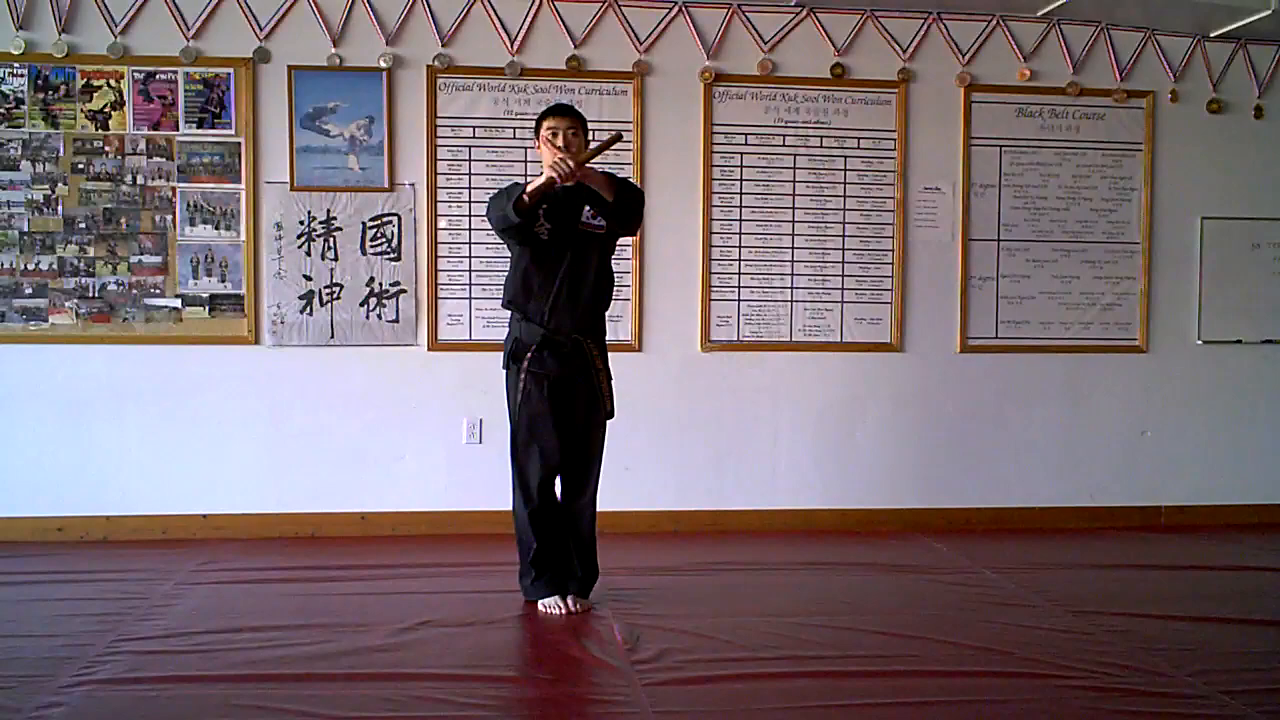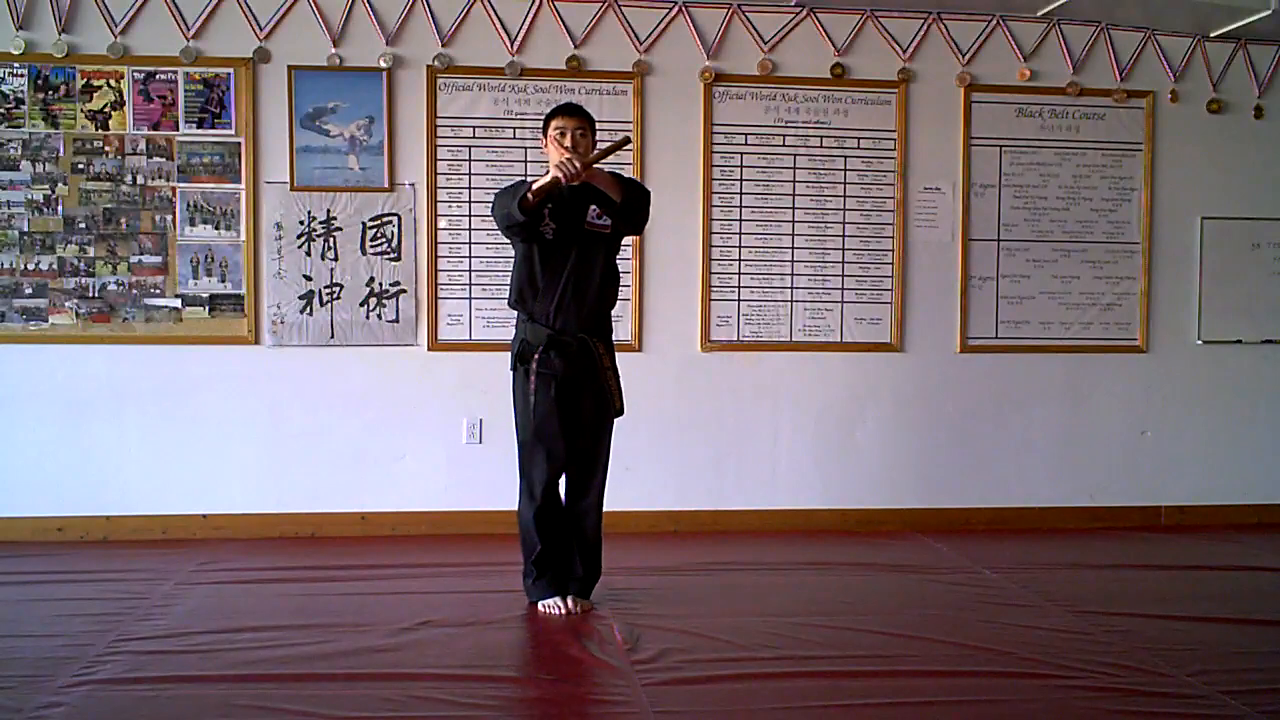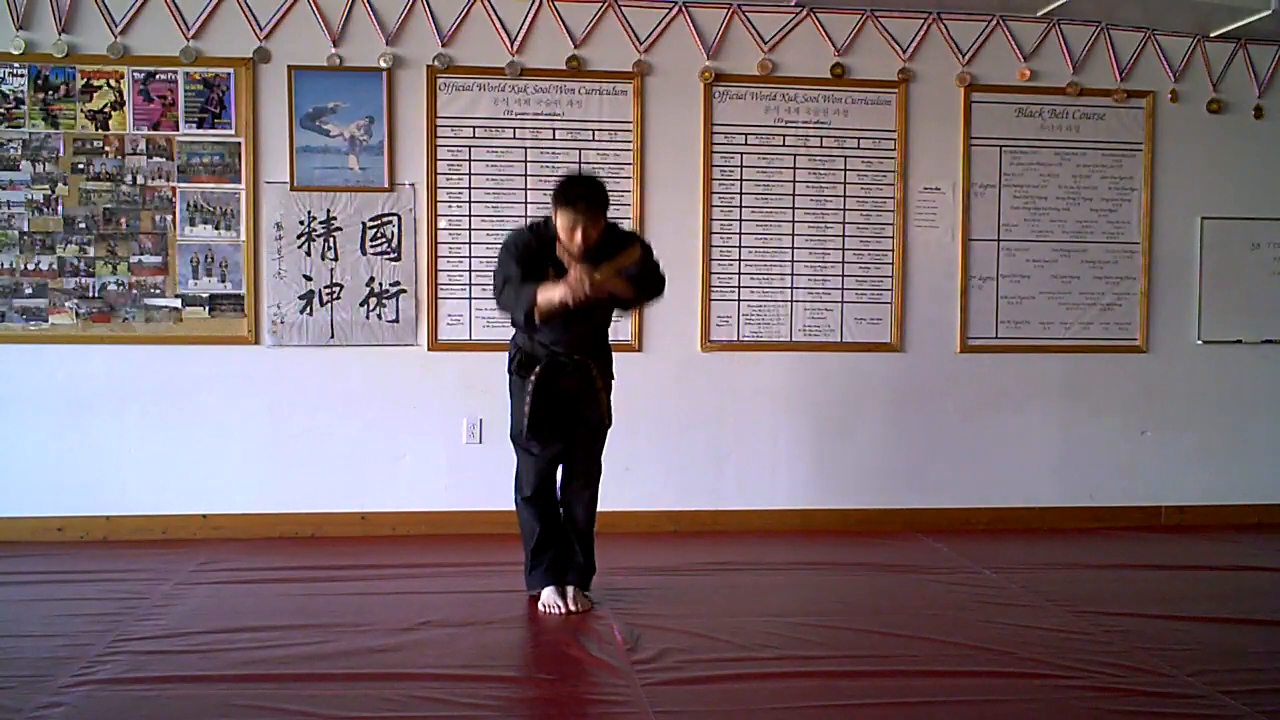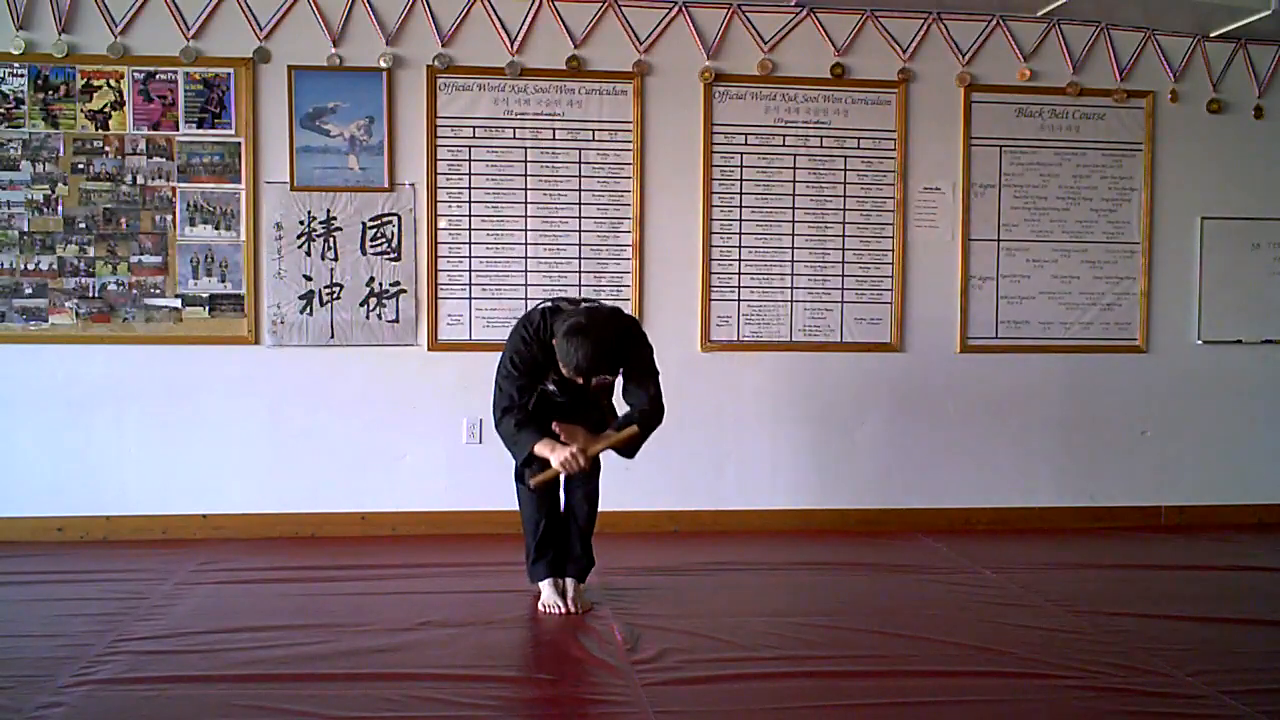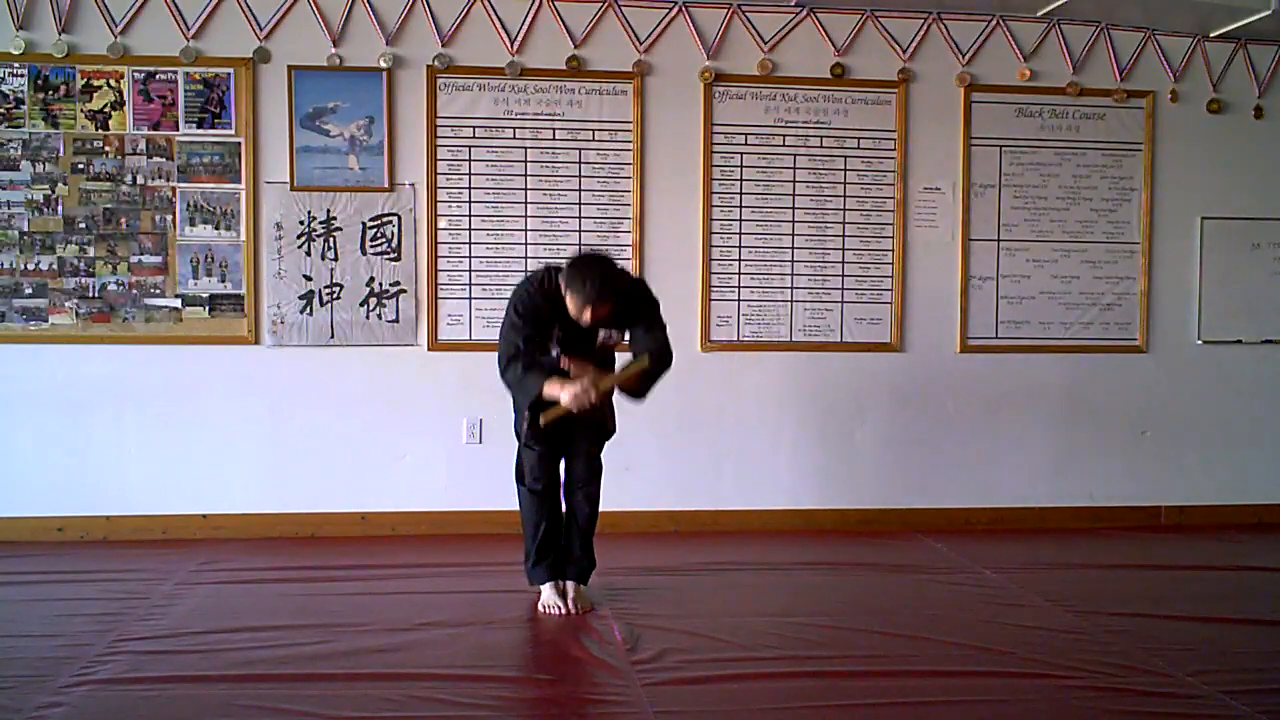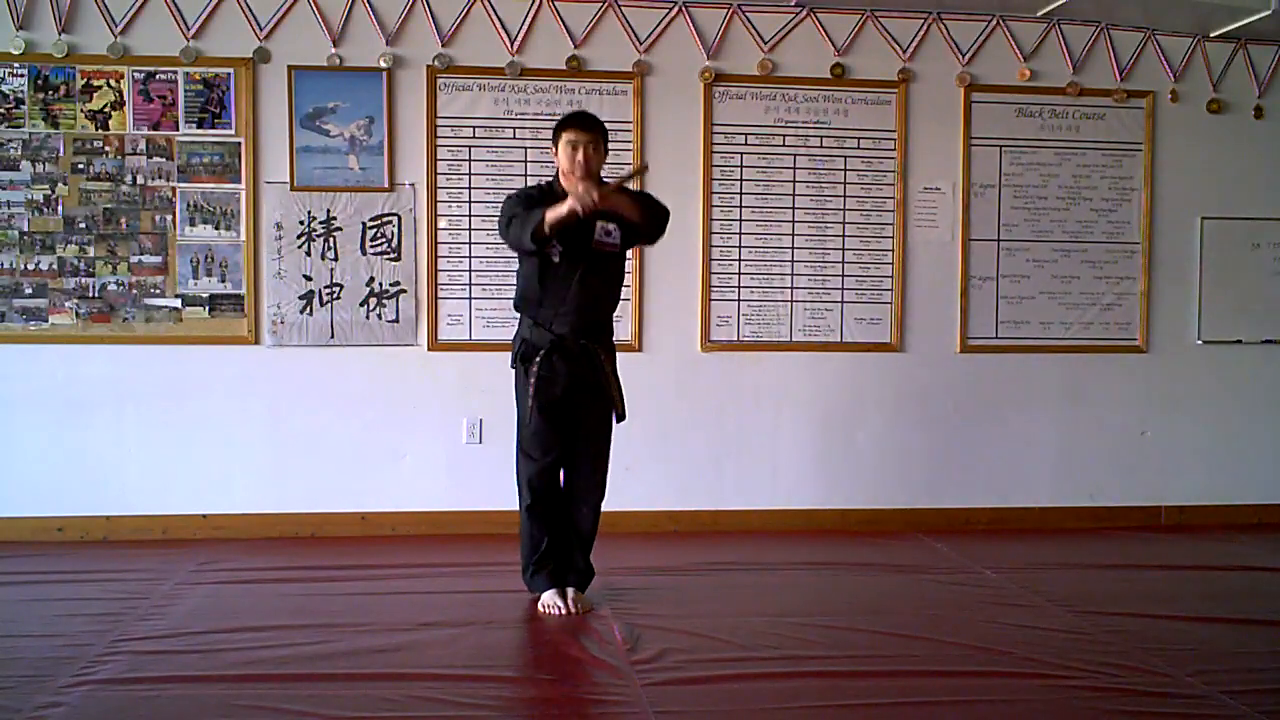
dt=0.4s
person 1, frame 1
left shoulder: (602, 199)
right shoulder: (521, 197)
left elbow: (632, 209)
right elbow: (502, 215)
left wrist: (588, 176)
right wrist: (541, 183)
left hip: (586, 355)
right hip: (532, 353)
left knee: (582, 475)
right knee: (535, 472)
left ankle: (576, 583)
right ankle: (544, 584)
person 1, frame 2
left shoulder: (607, 194)
right shoulder: (527, 194)
left elbow: (639, 208)
right elbow: (507, 212)
left wrist: (593, 176)
right wrist: (547, 181)
left hip: (593, 354)
right hip: (539, 352)
left knee: (588, 475)
right knee: (541, 473)
left ankle: (579, 584)
right ankle: (545, 585)
person 1, frame 3
left shoulder: (623, 244)
right shoulder: (525, 241)
left elbow: (651, 283)
right elbow: (508, 293)
left wrist: (600, 283)
right wrist: (554, 291)
left hip: (589, 371)
right hip: (536, 368)
left knee: (582, 476)
right knee: (536, 477)
left ankle: (575, 579)
right ankle: (546, 580)
person 1, frame 4
left shoulder: (627, 337)
right shoulder: (529, 335)
left elbow: (648, 407)
right elbow: (508, 411)
left wrist: (596, 441)
right wrist: (551, 449)
right hip: (541, 400)
left knee: (584, 478)
right knee: (536, 473)
left ankle: (573, 577)
right ankle: (547, 578)
person 1, frame 5
left shoulder: (633, 295)
right shoulder: (533, 294)
left elbow: (657, 354)
right elbow: (513, 365)
left wrist: (602, 380)
right wrist: (560, 390)
left hip: (593, 392)
right hip: (542, 387)
left knee: (584, 474)
right knee: (537, 469)
left ankle: (575, 577)
right ankle: (547, 579)
person 1, frame 6
left shoulder: (621, 204)
right shoulder: (529, 199)
left elbow: (655, 222)
right elbow: (517, 231)
left wrist: (609, 199)
right wrist: (564, 207)
left hip: (595, 355)
right hip: (540, 354)
left knee: (587, 475)
right knee: (539, 473)
left ankle: (575, 580)
right ankle: (547, 581)
